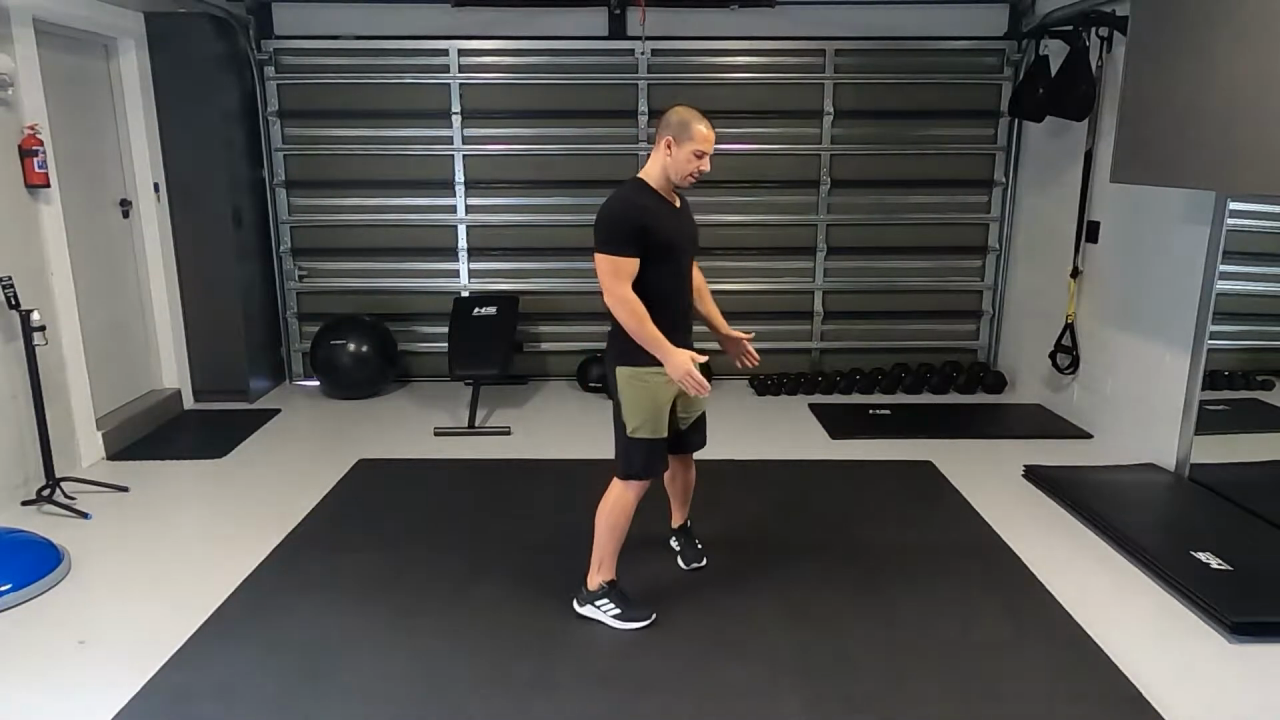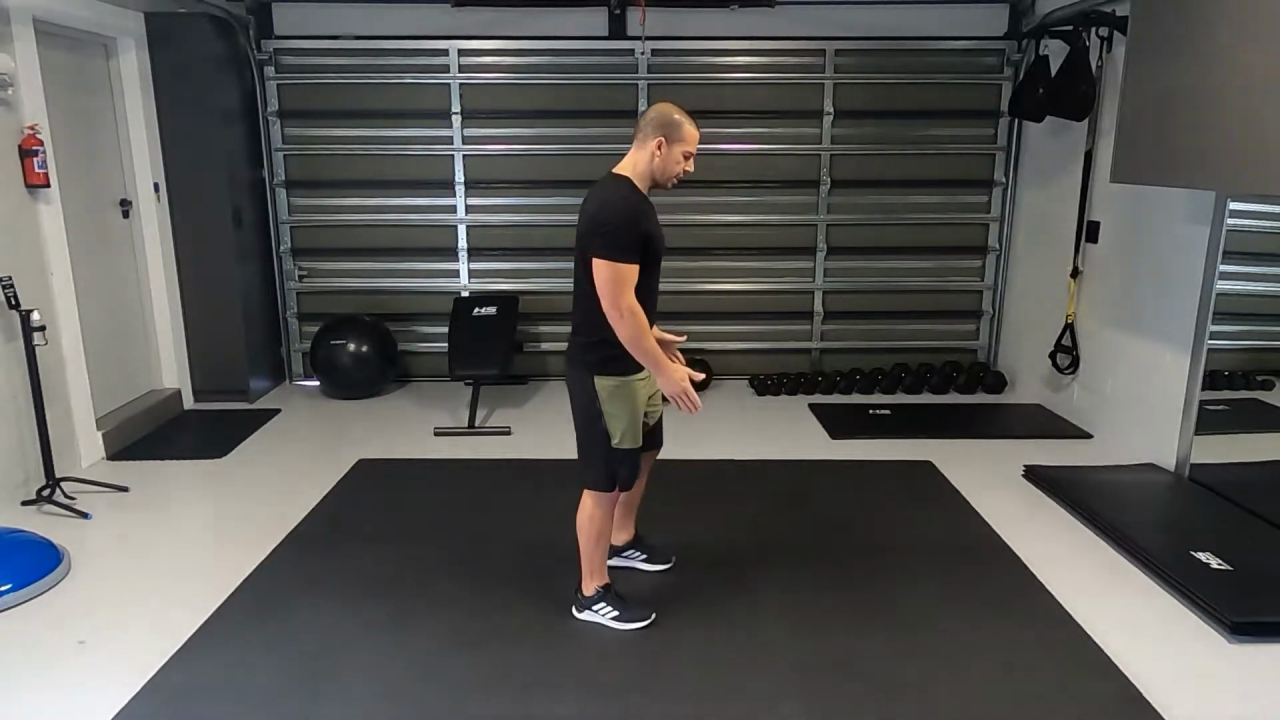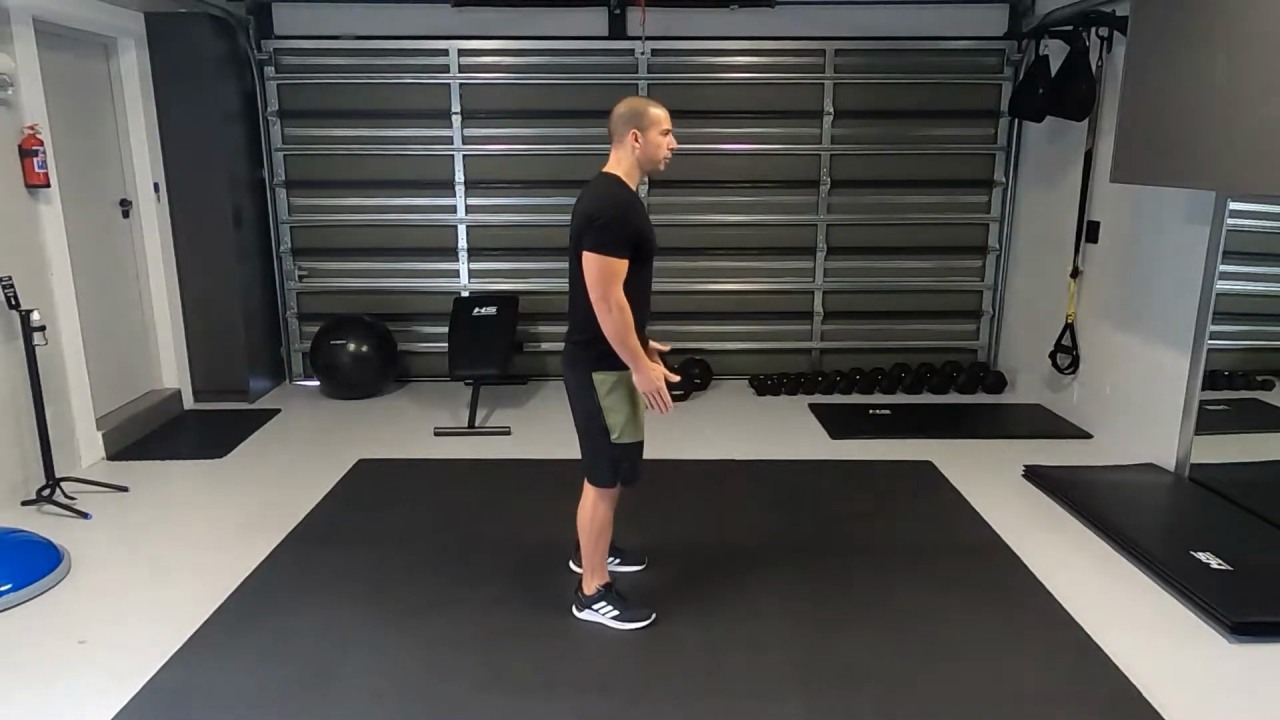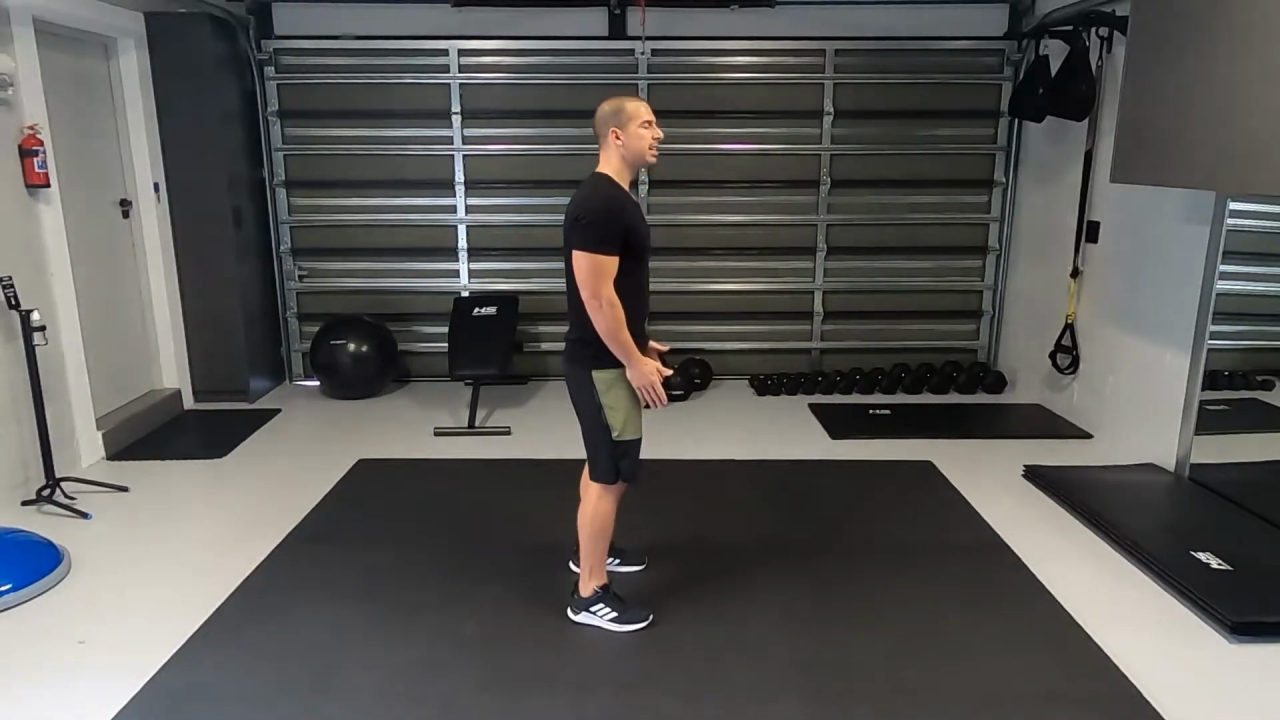
dt=0.4s
person 1, frame 1
left shoulder: (680, 204)
right shoulder: (625, 208)
right elbow: (617, 293)
left wrist: (722, 331)
right wrist: (668, 354)
left hip: (678, 355)
right hip: (640, 363)
left knee: (683, 452)
right knee: (635, 474)
left ankle: (680, 527)
right ankle: (597, 587)
person 1, frame 2
left shoulder: (625, 196)
right shoulder: (618, 209)
right elbow: (617, 305)
left wrist: (654, 337)
right wrist: (663, 370)
left hip: (627, 360)
right hip: (606, 368)
left knee: (643, 452)
right knee: (606, 480)
left ankle: (621, 542)
right ankle: (592, 592)
person 1, frame 3
left shoulder: (609, 196)
right shoulder: (613, 206)
right elbow: (606, 298)
left wrist: (640, 346)
right wrist: (640, 366)
left hip: (608, 357)
right hip: (601, 364)
left knee: (608, 468)
right knee: (607, 475)
left ankle: (591, 550)
right ankle: (593, 592)
person 1, frame 4
left shoulder: (615, 196)
right shoulder: (598, 203)
right elbow: (597, 295)
left wrist: (641, 344)
right wrist: (634, 361)
left hip: (611, 355)
right hip: (602, 363)
left knee: (602, 463)
right knee: (612, 474)
left ankle: (591, 549)
right ankle: (590, 593)
